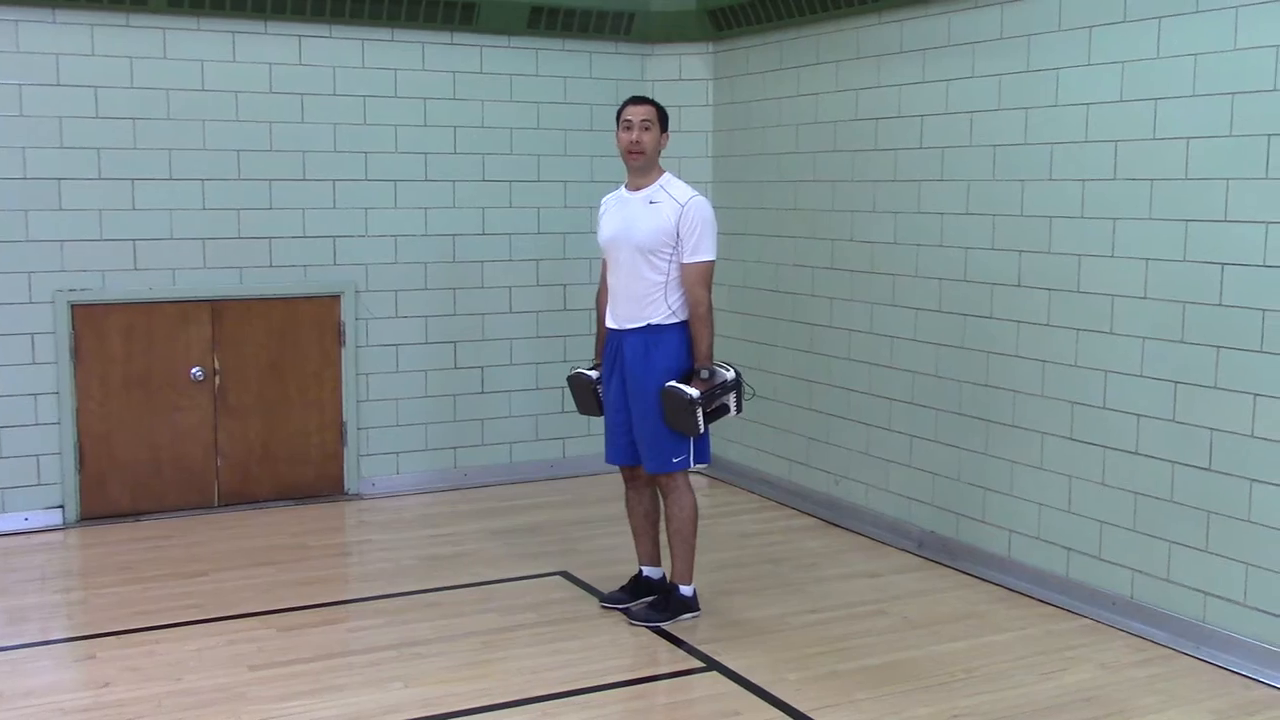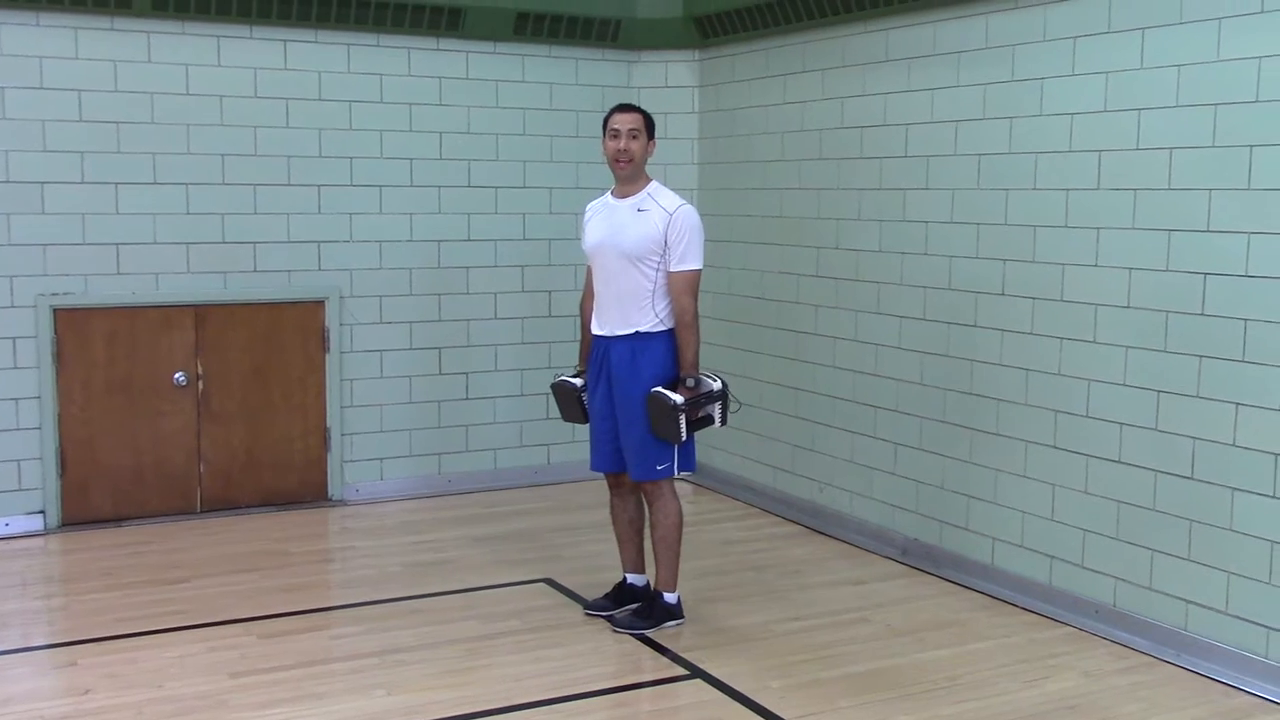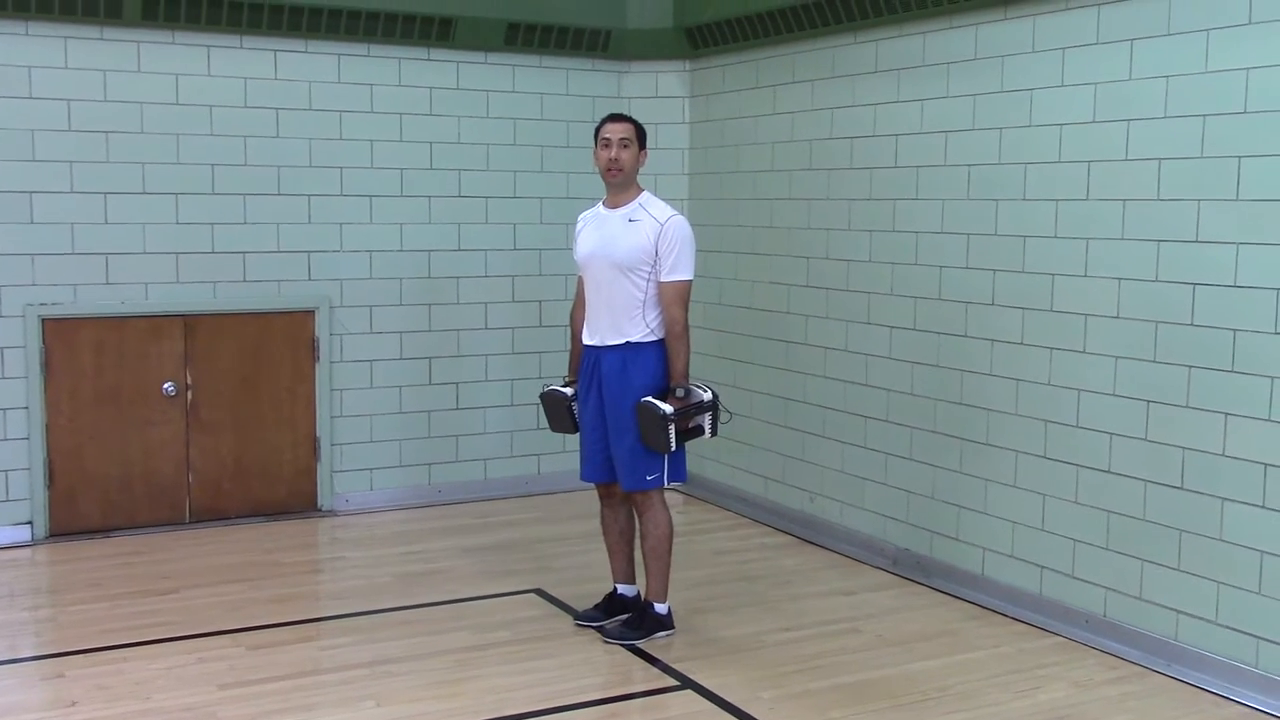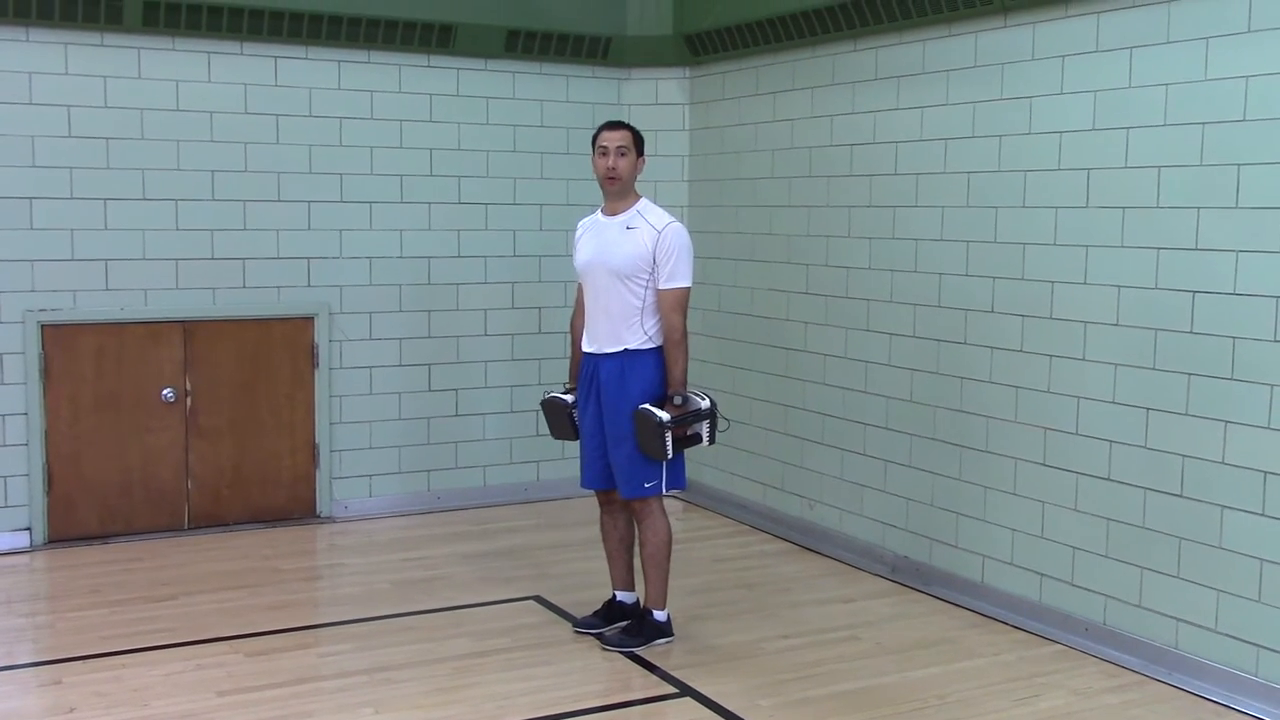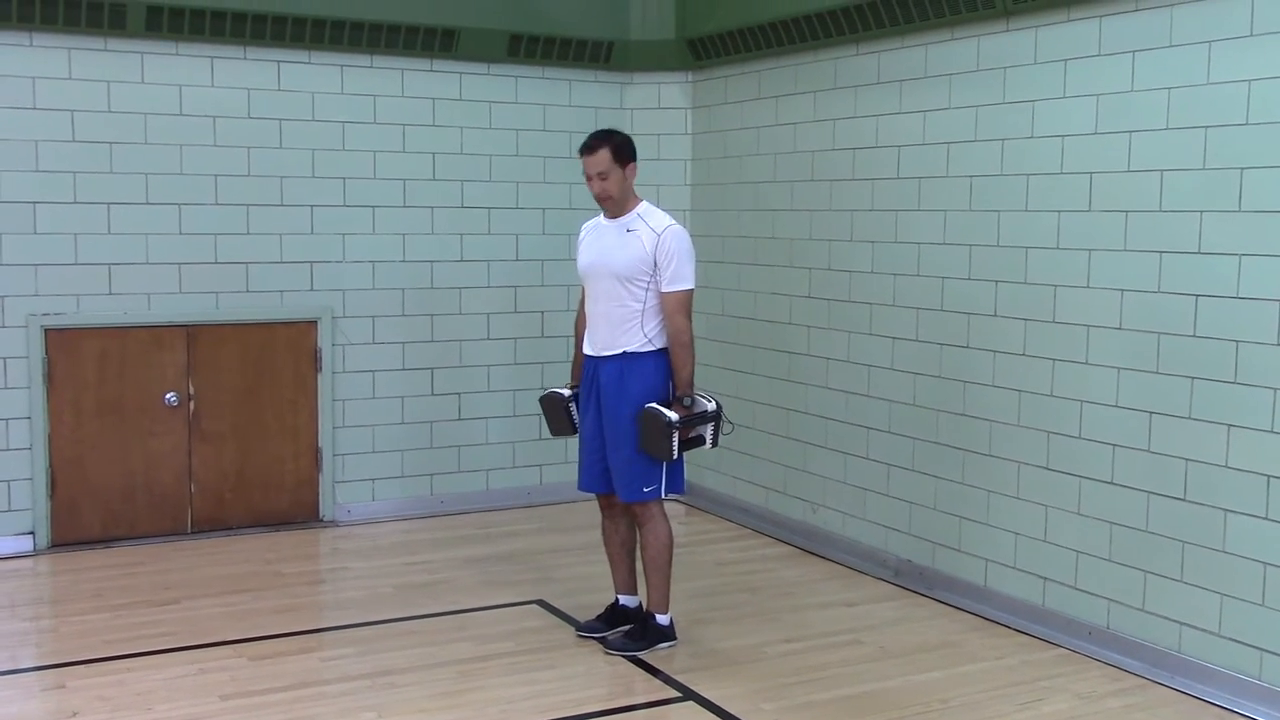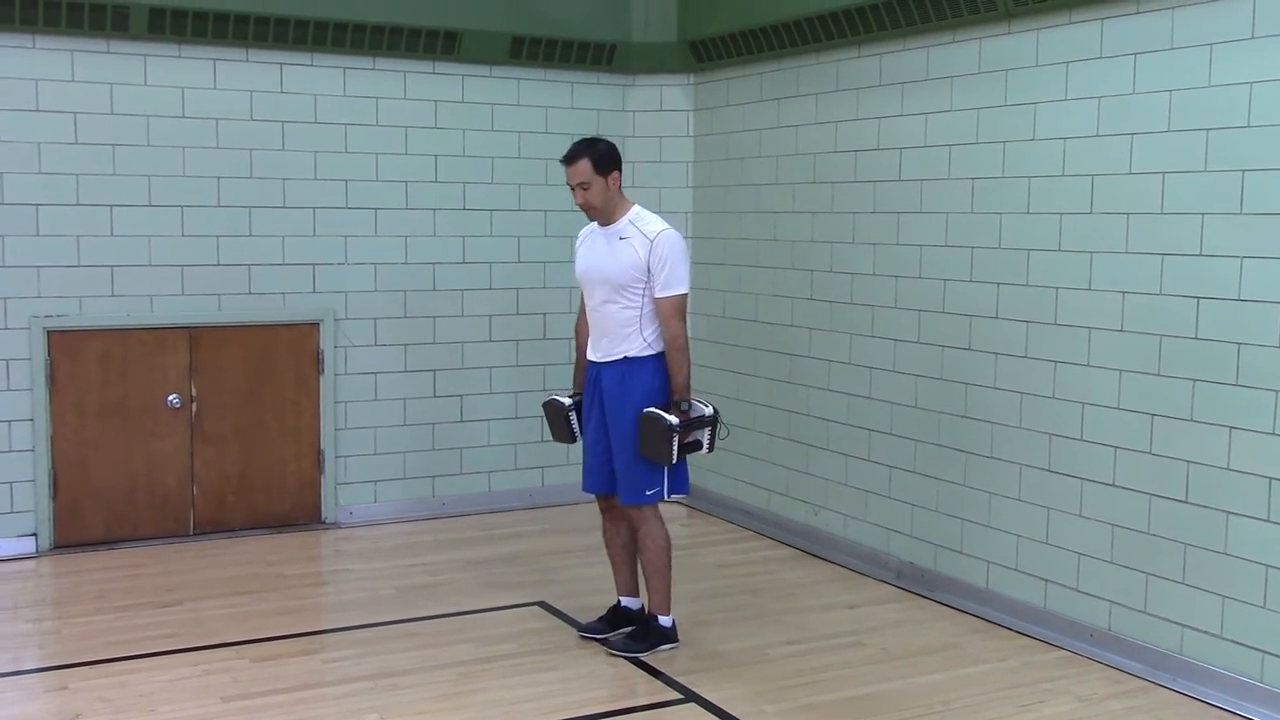
dt=0.4s
person 1, frame 1
left shoulder: (687, 204)
right shoulder: (609, 205)
left elbow: (698, 296)
left wrist: (702, 370)
right wrist: (600, 354)
left hip: (663, 347)
right hip: (620, 346)
left knee: (669, 473)
right knee: (633, 470)
left ankle: (682, 590)
right ankle: (648, 574)
person 1, frame 2
left shoulder: (674, 213)
right shoulder: (594, 212)
left elbow: (685, 305)
left wrist: (688, 378)
right wrist: (584, 361)
left hip: (650, 354)
right hip: (605, 353)
left knee: (655, 480)
right knee: (617, 477)
left ankle: (666, 598)
right ankle: (632, 582)
person 1, frame 3
left shoulder: (665, 224)
right shoulder: (587, 223)
left elbow: (675, 316)
left wrist: (678, 389)
right wrist: (573, 372)
left hip: (640, 364)
right hip: (595, 364)
left knee: (644, 491)
right knee: (608, 488)
left ankle: (657, 608)
right ankle: (623, 593)
person 1, frame 4
left shoulder: (663, 230)
right shoulder: (585, 230)
left elbow: (674, 323)
left wrist: (676, 397)
right wrist: (574, 379)
left hip: (638, 372)
right hip: (594, 371)
left knee: (644, 499)
right knee: (608, 496)
left ankle: (656, 616)
right ankle: (622, 600)
person 1, frame 5
left shoulder: (664, 233)
right shoulder: (589, 232)
left elbow: (678, 323)
left wrist: (683, 397)
right wrist: (575, 377)
left hip: (639, 374)
right hip: (596, 374)
left knee: (644, 503)
right knee: (609, 499)
left ankle: (658, 619)
right ankle: (625, 604)
person 1, frame 6
left shoulder: (658, 238)
right shoulder: (586, 238)
left elbow: (674, 328)
left wrist: (681, 403)
right wrist: (579, 385)
left hip: (641, 379)
right hip: (601, 379)
left knee: (640, 506)
right knee: (609, 502)
left ankle: (661, 622)
right ankle: (628, 605)
